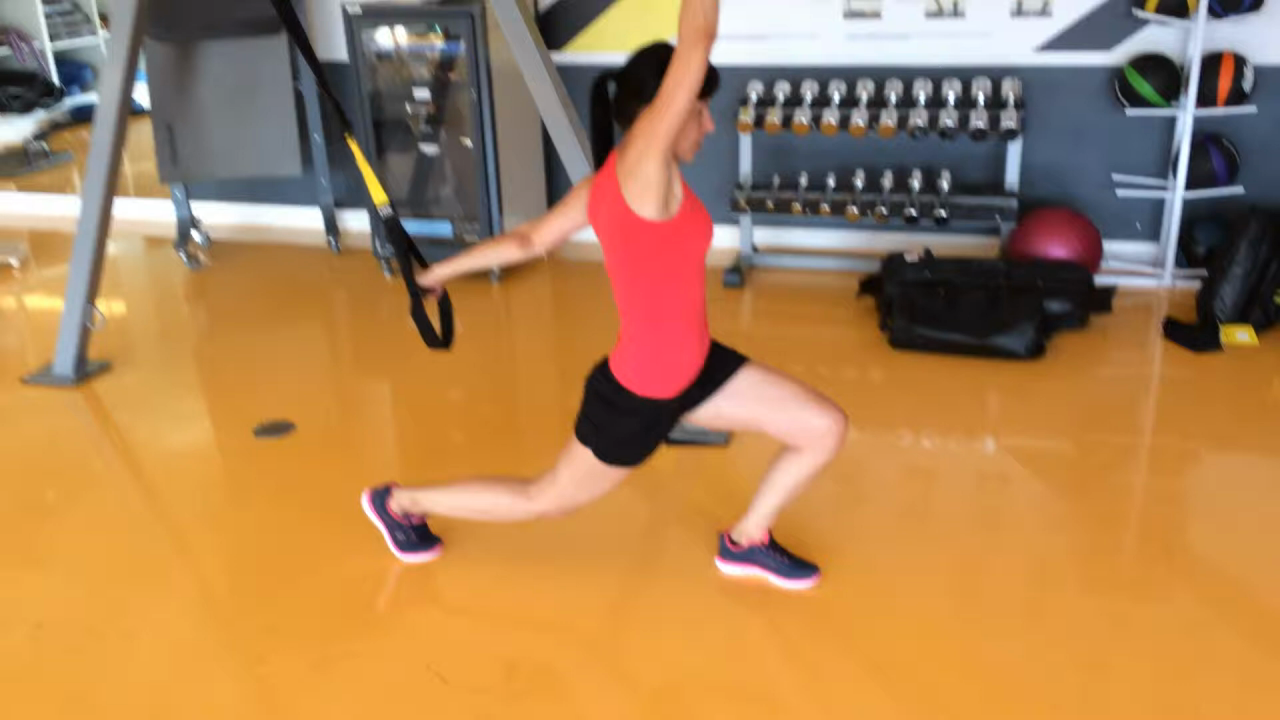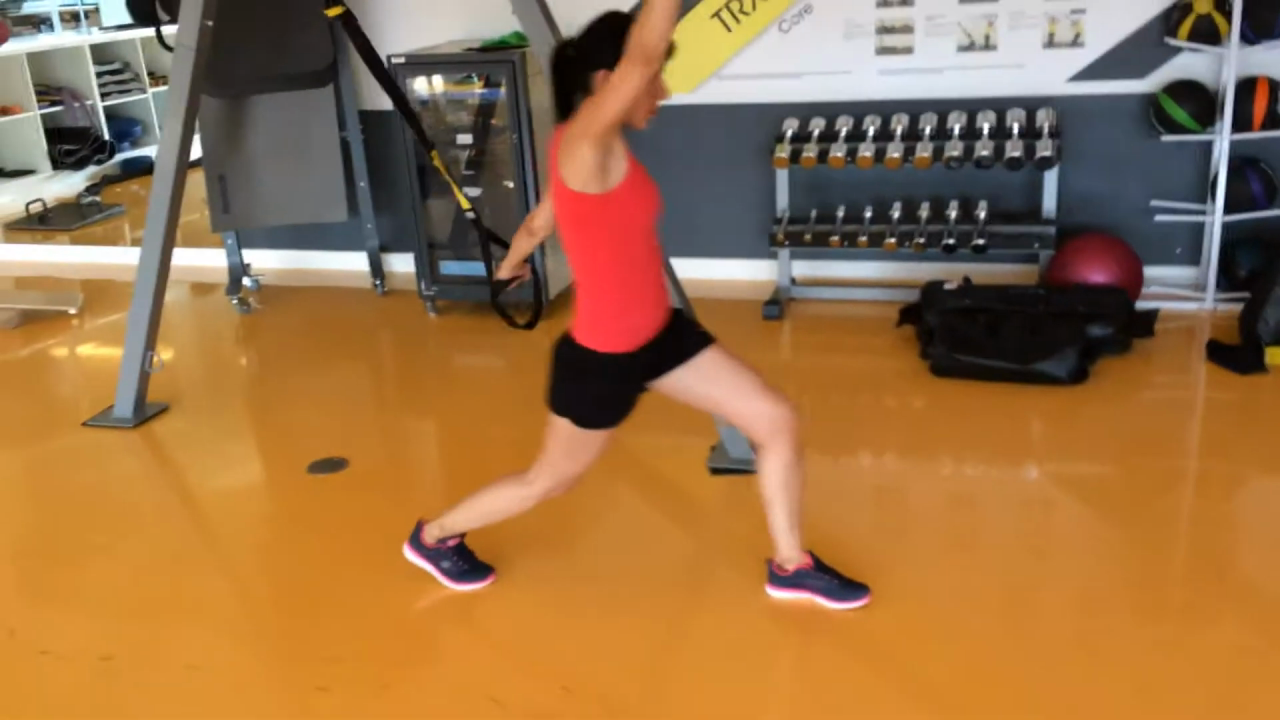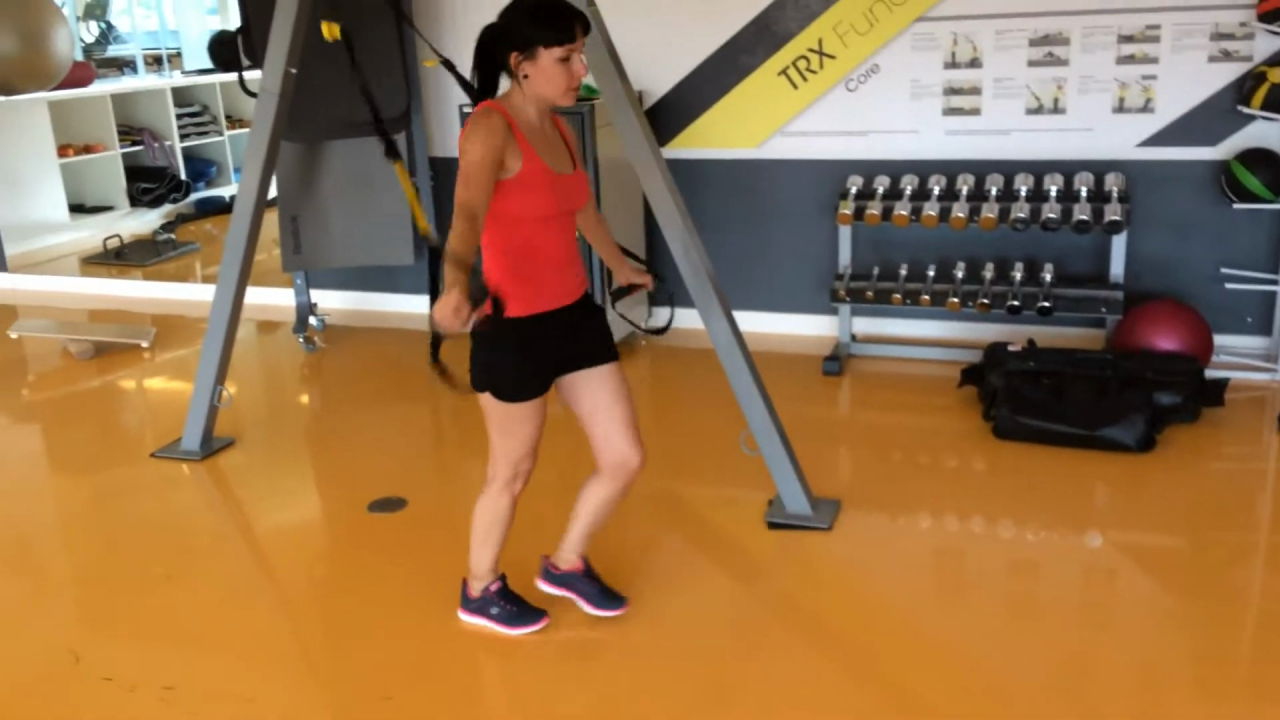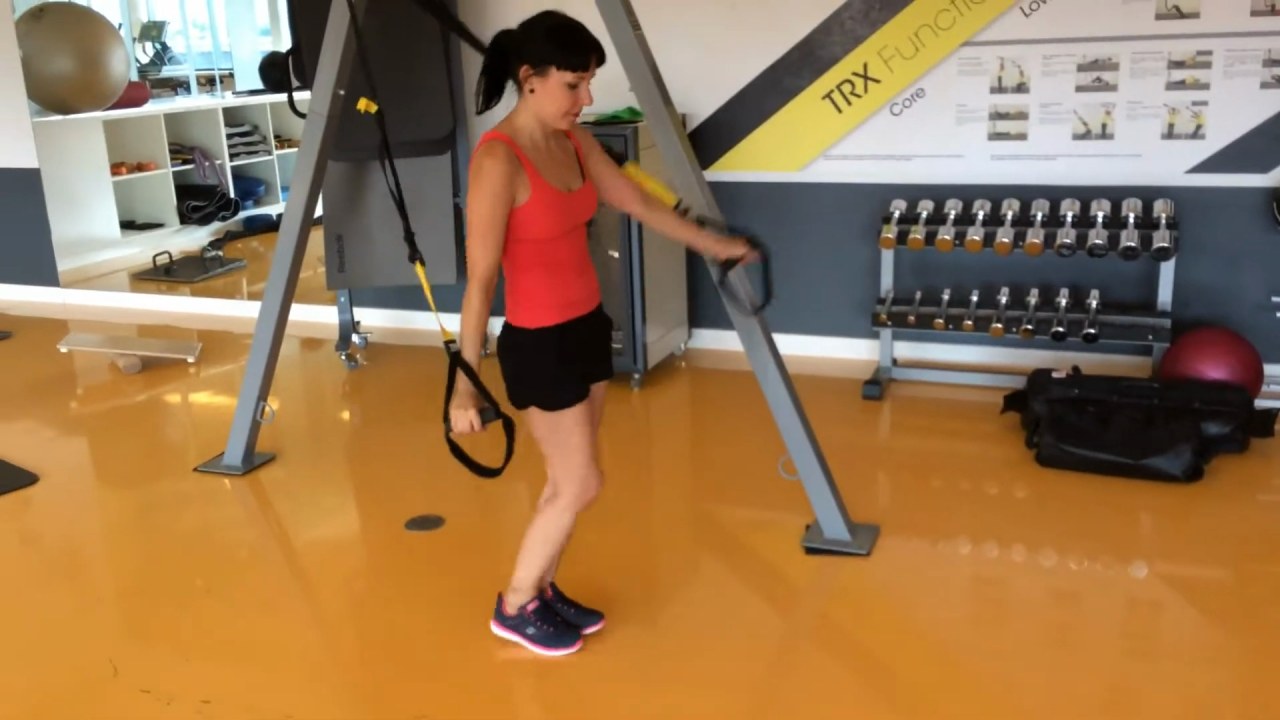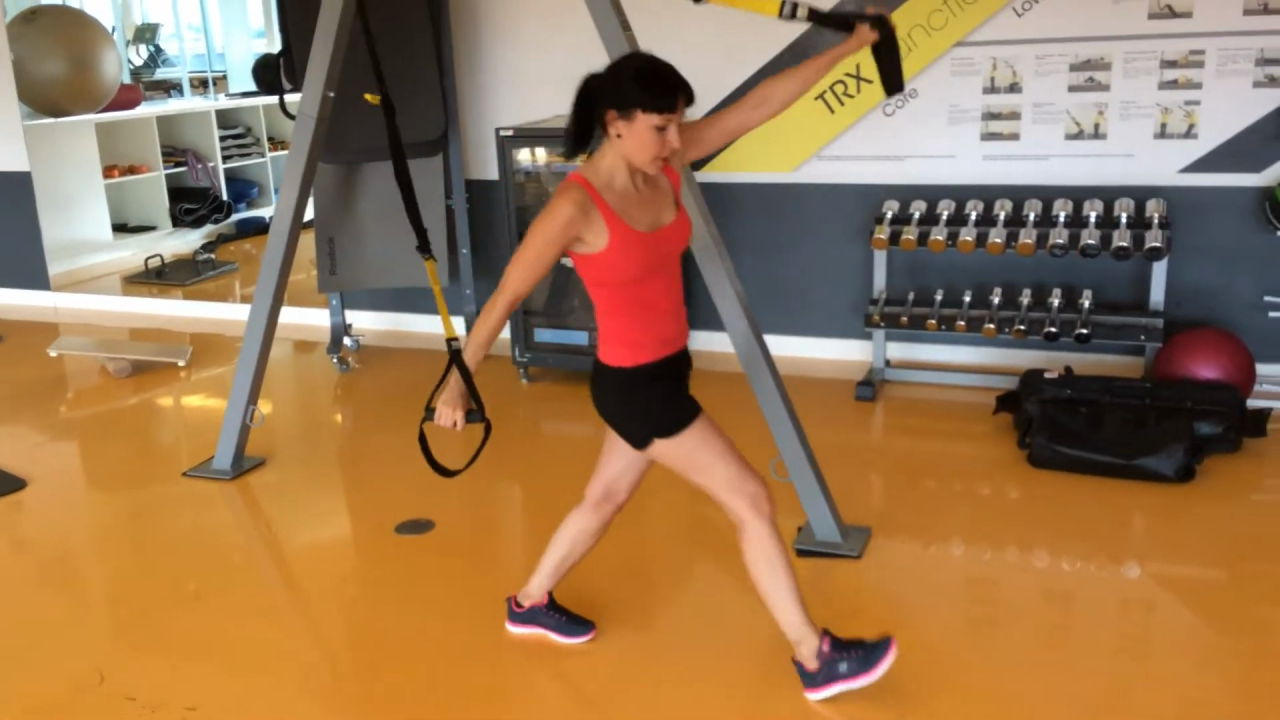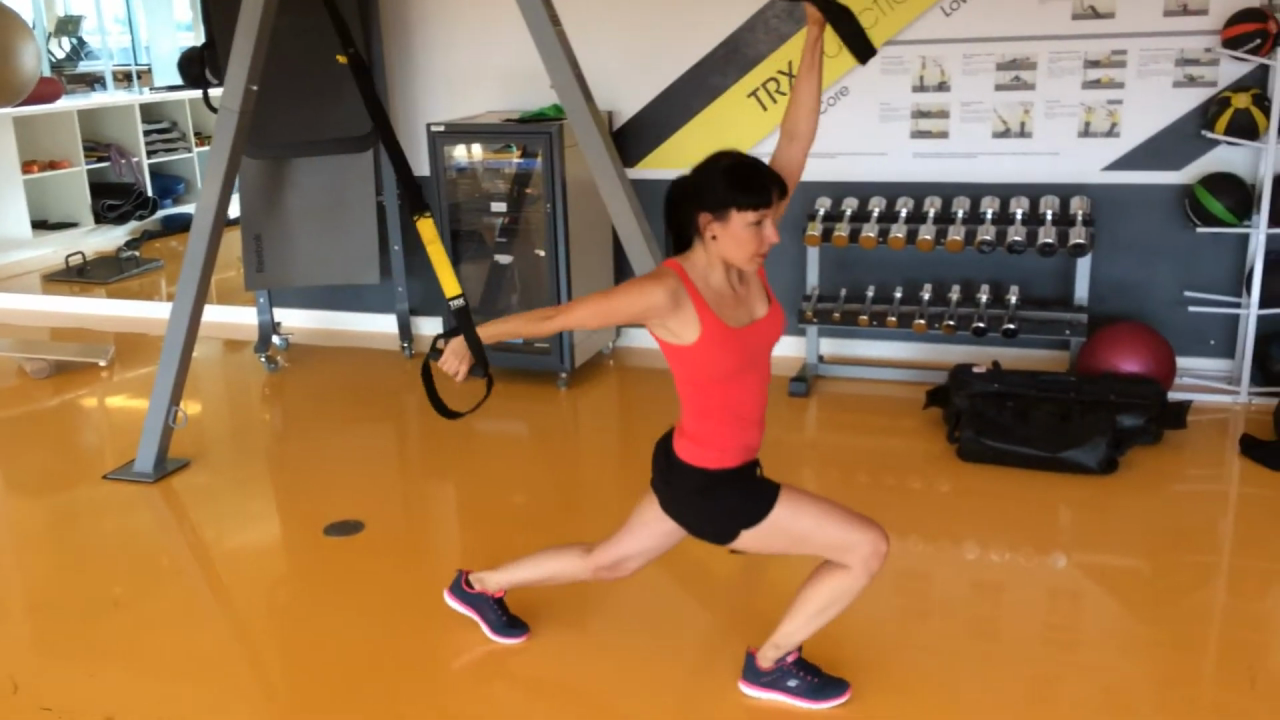
dt=0.5s
person 1, frame 1
left shoulder: (611, 182)
right shoulder: (641, 166)
left elbow: (528, 240)
left wrist: (444, 269)
left hip: (690, 366)
right hip: (641, 393)
left knee: (825, 427)
right knee: (546, 499)
left ankle: (746, 540)
right ankle: (398, 503)
person 1, frame 2
left shoulder: (590, 154)
right shoulder: (584, 141)
left elbow: (541, 218)
right elbow: (641, 53)
left wrist: (513, 261)
left hip: (656, 331)
right hip: (603, 358)
left knee: (776, 421)
right knee: (549, 479)
left ankle: (791, 565)
right ankle: (434, 536)
person 1, frame 3
left shoulder: (556, 126)
right shoulder: (490, 129)
right elbow: (467, 213)
left wrist: (621, 264)
right wrist: (456, 278)
left hip: (576, 317)
right hip: (514, 331)
left knee: (624, 459)
right knee: (511, 475)
left ankle: (567, 565)
right ankle: (480, 592)
person 1, frame 4
left shoulder: (571, 140)
right shoulder: (496, 159)
left elbow: (633, 200)
right elbow: (480, 278)
left wrist: (710, 244)
right wrist: (466, 384)
left hip: (586, 328)
right hip: (539, 344)
left knee: (572, 480)
right knee: (577, 487)
left ankle: (542, 593)
right ankle: (515, 606)
person 1, frame 5
left shoulder: (659, 168)
right shoulder: (575, 205)
left elbow: (757, 106)
right elbow: (506, 296)
left wrist: (843, 49)
right wrist: (457, 383)
left hip: (666, 370)
right hip: (633, 387)
left knee: (604, 497)
right knee: (753, 503)
left ankle: (530, 602)
right ankle: (815, 657)
person 1, frame 6
left shoulder: (743, 258)
right shoulder: (665, 295)
left elbow: (796, 141)
right elbow: (552, 317)
right wrist: (471, 340)
left hip: (713, 468)
right hip: (706, 484)
left knee: (610, 559)
right knee: (866, 548)
left ankle: (477, 587)
right ankle: (771, 664)
